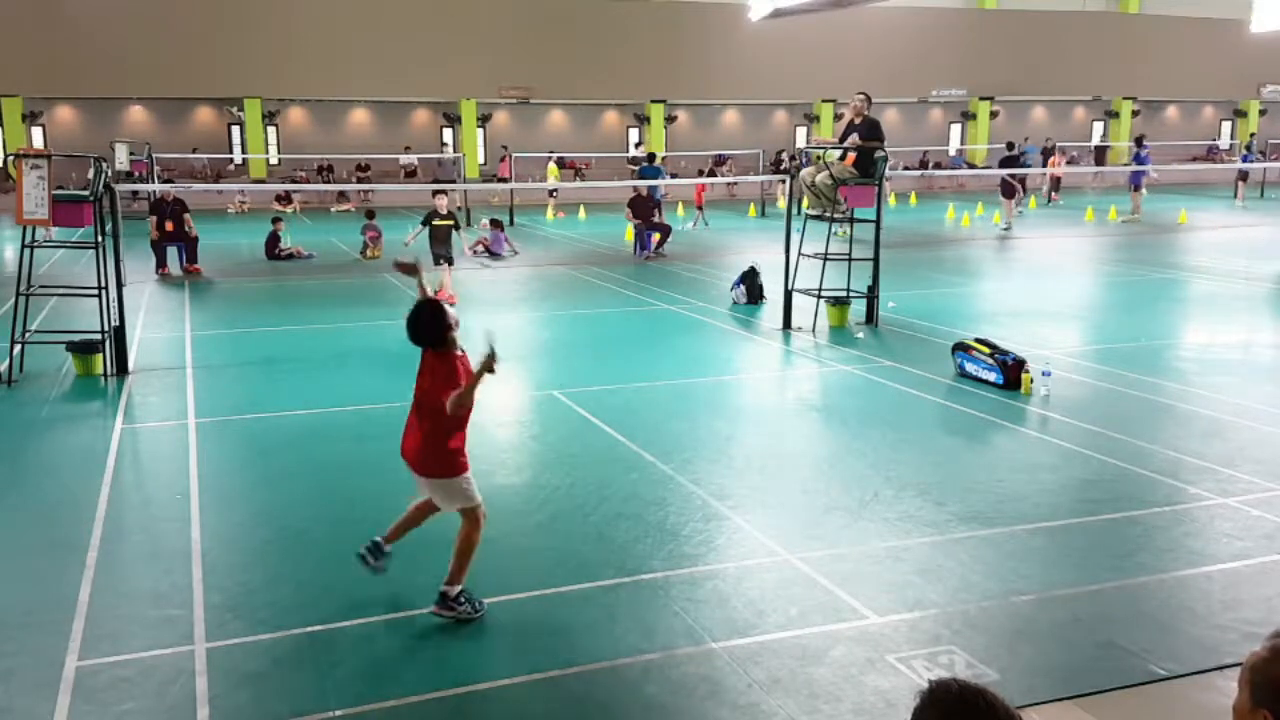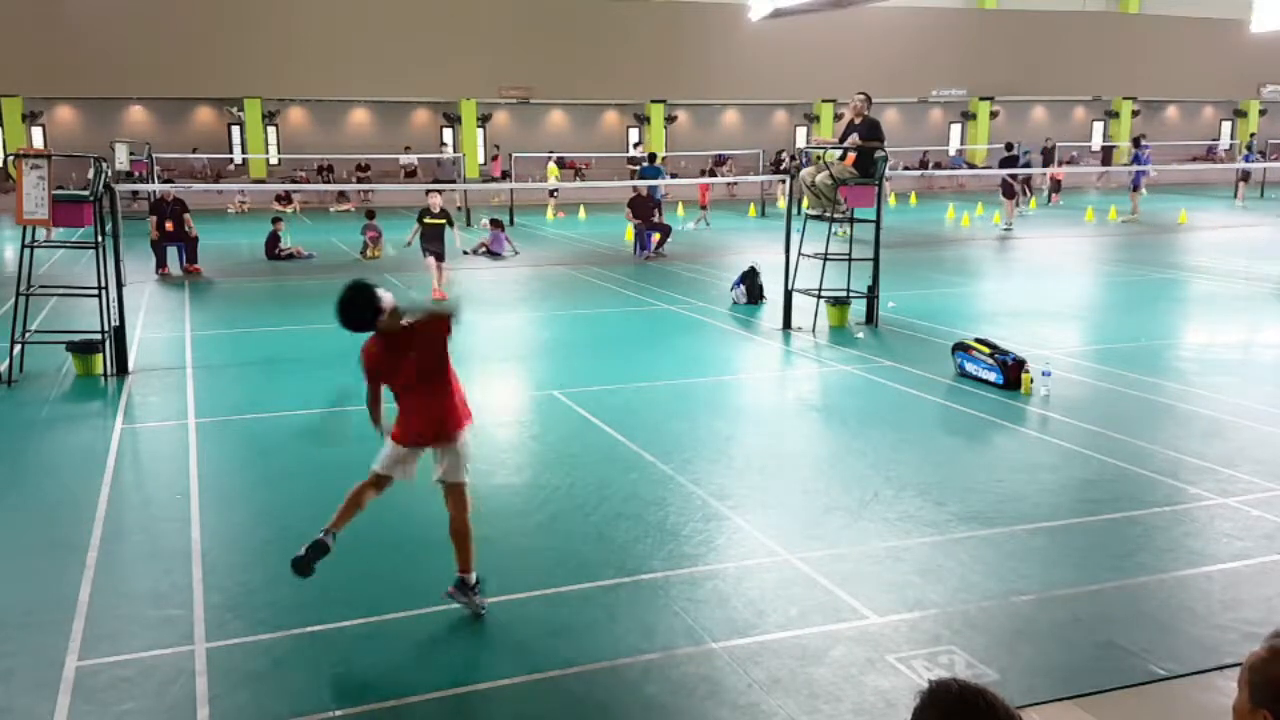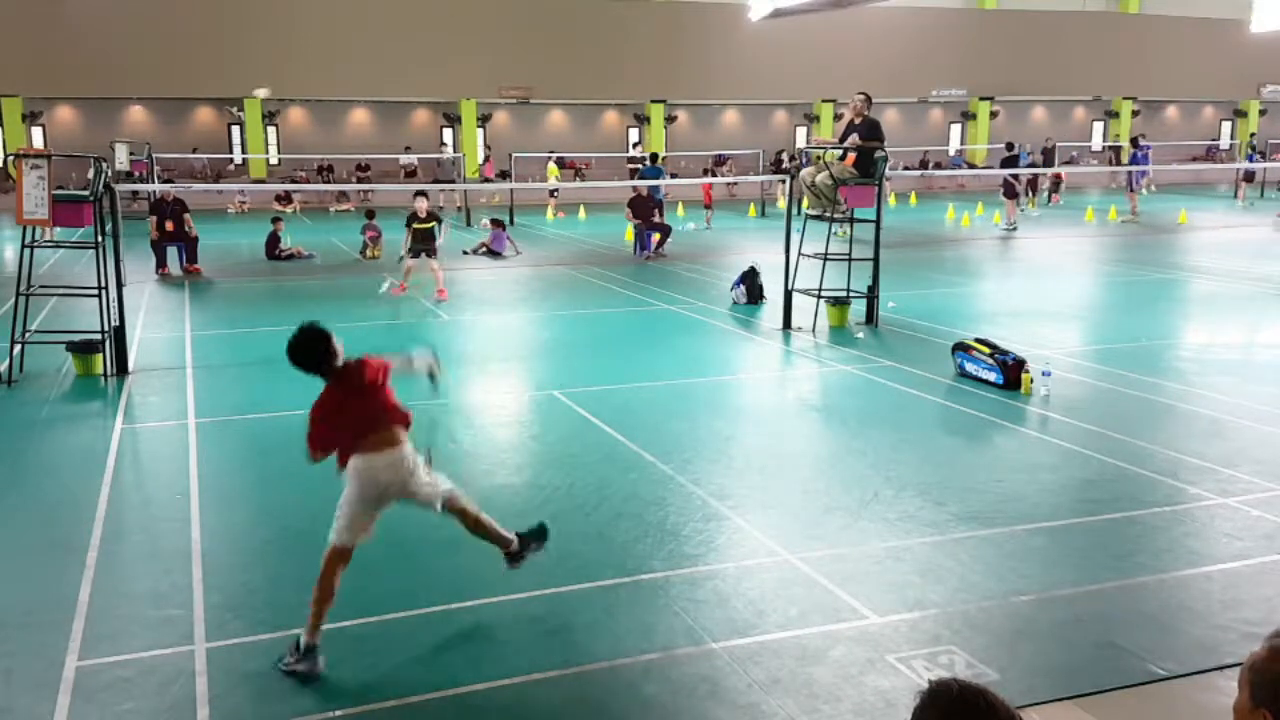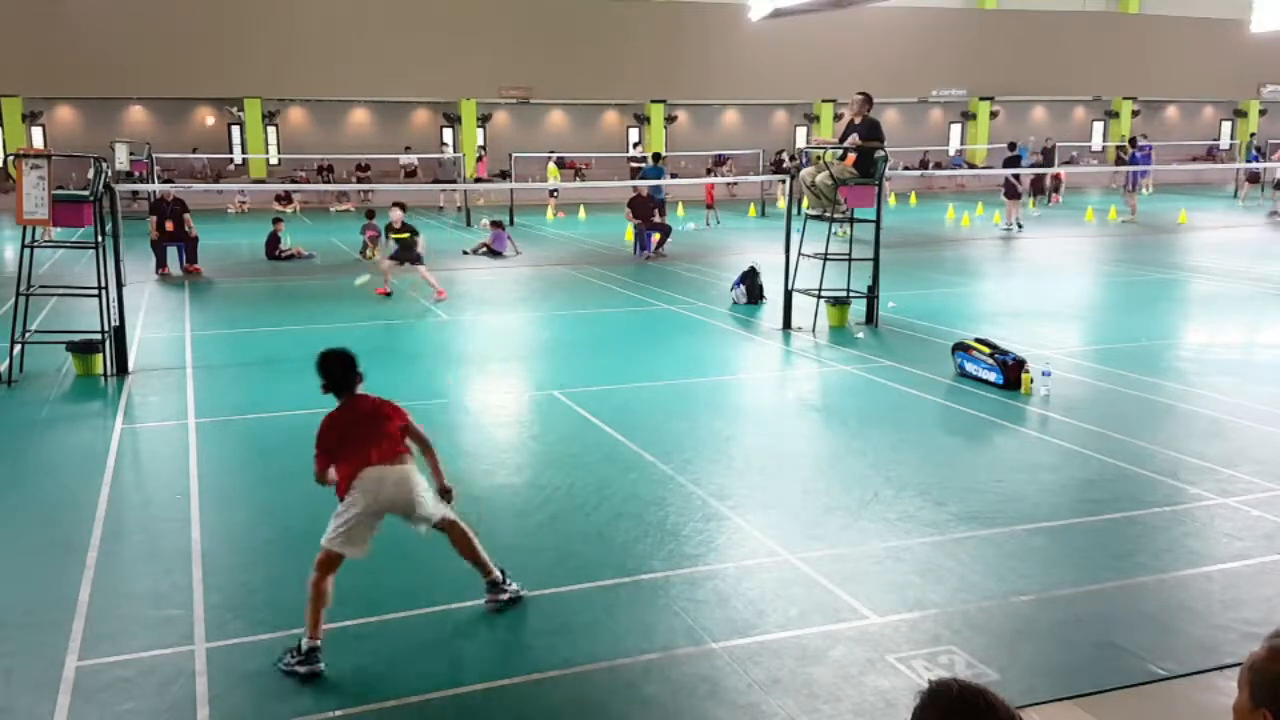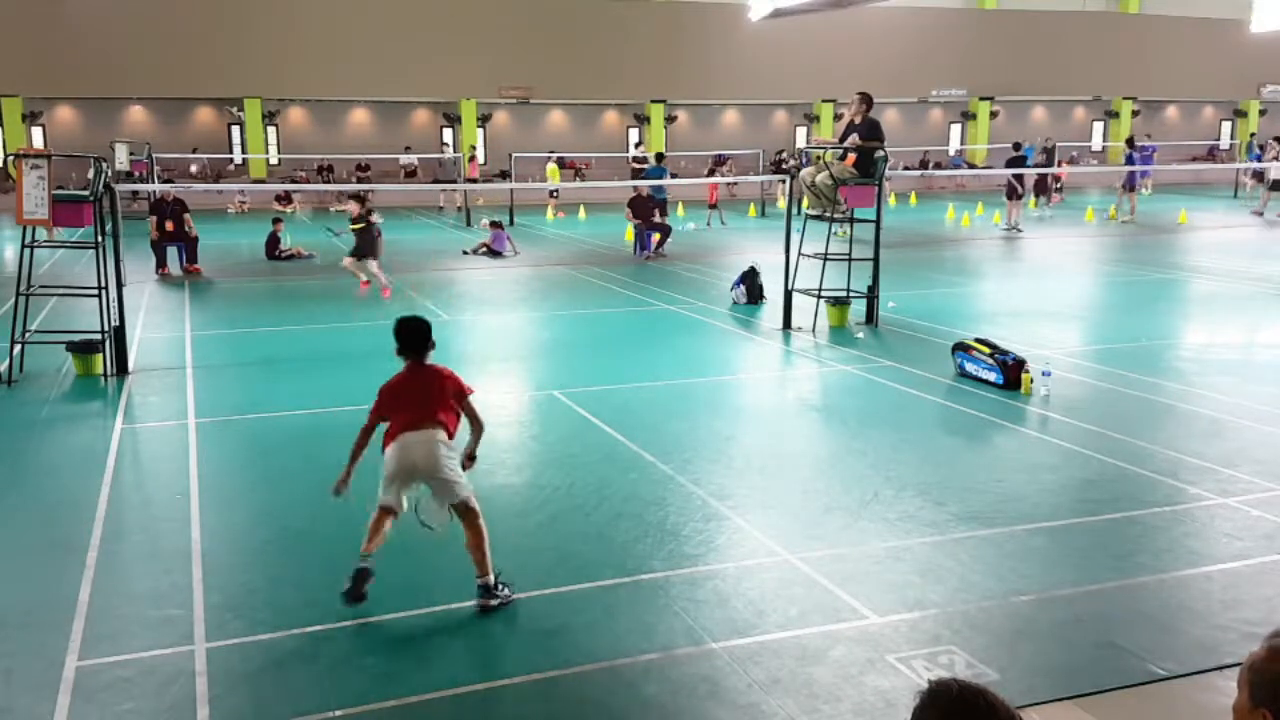
dt=0.2s
person 1, frame 1
left shoulder: (434, 346)
right shoulder: (453, 365)
left elbow: (429, 305)
right elbow: (453, 409)
left wrist: (418, 276)
right wrist: (478, 375)
left hip: (418, 446)
right hip: (440, 455)
left knee: (435, 502)
right knee: (474, 517)
left ankle: (381, 546)
right ankle: (451, 596)
person 1, frame 2
left shoulder: (372, 351)
right shoulder: (421, 333)
left elbow: (373, 397)
right elbow: (447, 312)
left wrist: (379, 425)
left hip: (409, 428)
right hip: (446, 425)
left knee: (374, 483)
right knee: (458, 502)
left ankle: (326, 538)
right ankle: (466, 583)
person 1, frame 3
left shoulder: (324, 409)
right shoulder: (366, 370)
left elbow: (317, 455)
right elbow: (401, 362)
right wrist: (426, 361)
left hip: (365, 473)
right hip: (401, 461)
left knee: (336, 559)
right knee: (456, 504)
left ankle: (309, 647)
right ankle: (513, 547)
person 1, frame 4
left shoulder: (329, 425)
right shoulder: (386, 407)
left elbow: (320, 477)
right elbow: (424, 444)
left wrist: (338, 480)
right wrist: (441, 481)
left hip: (365, 486)
right hip: (405, 478)
left knee: (324, 567)
right knee: (451, 523)
left ankle: (310, 649)
right ankle: (497, 585)
person 1, frame 5
left shoulder: (390, 387)
right shoulder: (447, 378)
left elbow: (367, 431)
right elbow: (476, 423)
left wrist: (347, 473)
right wrist: (471, 451)
left hip: (398, 450)
right hip: (435, 445)
left knee: (385, 513)
right knee: (471, 516)
left ankle: (364, 563)
right ankle: (488, 588)
